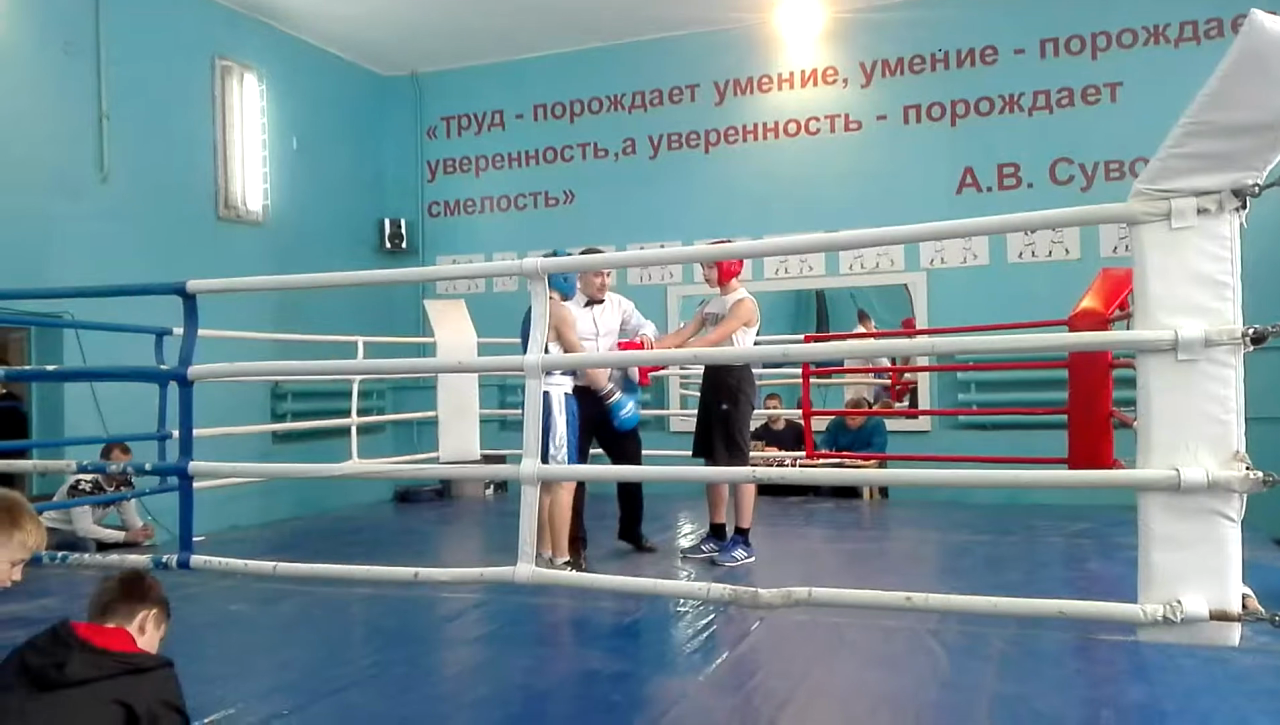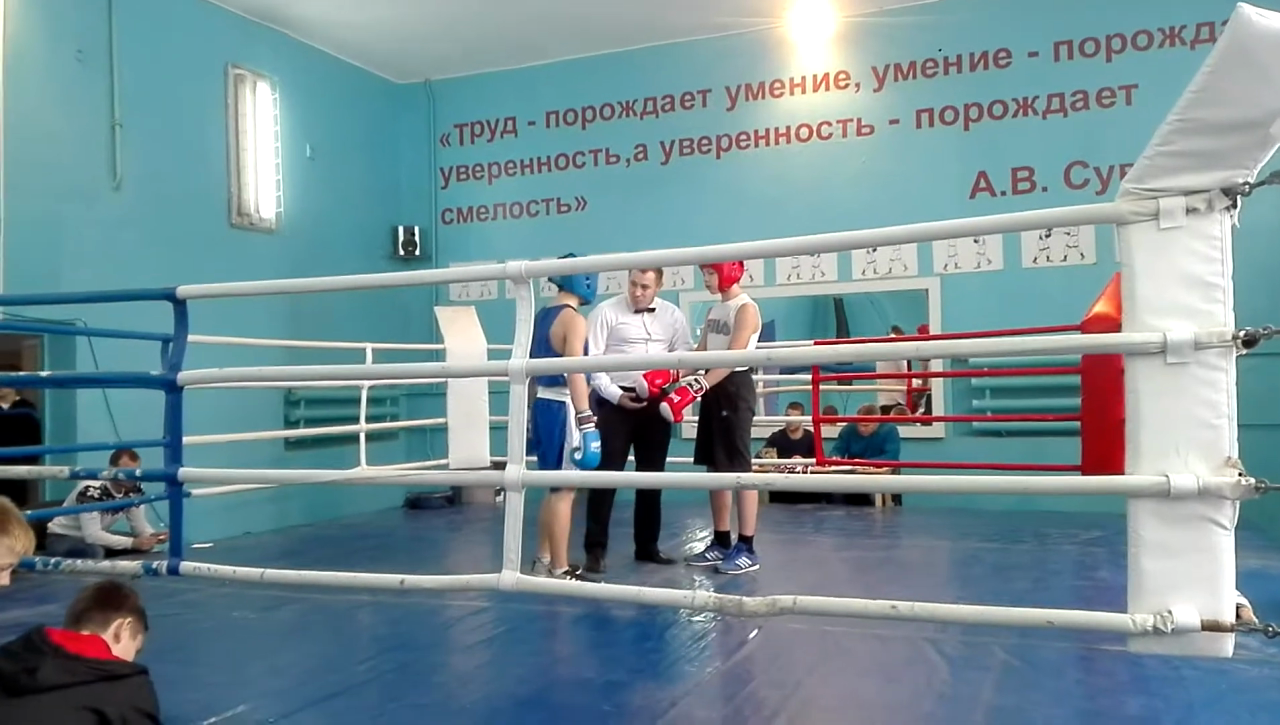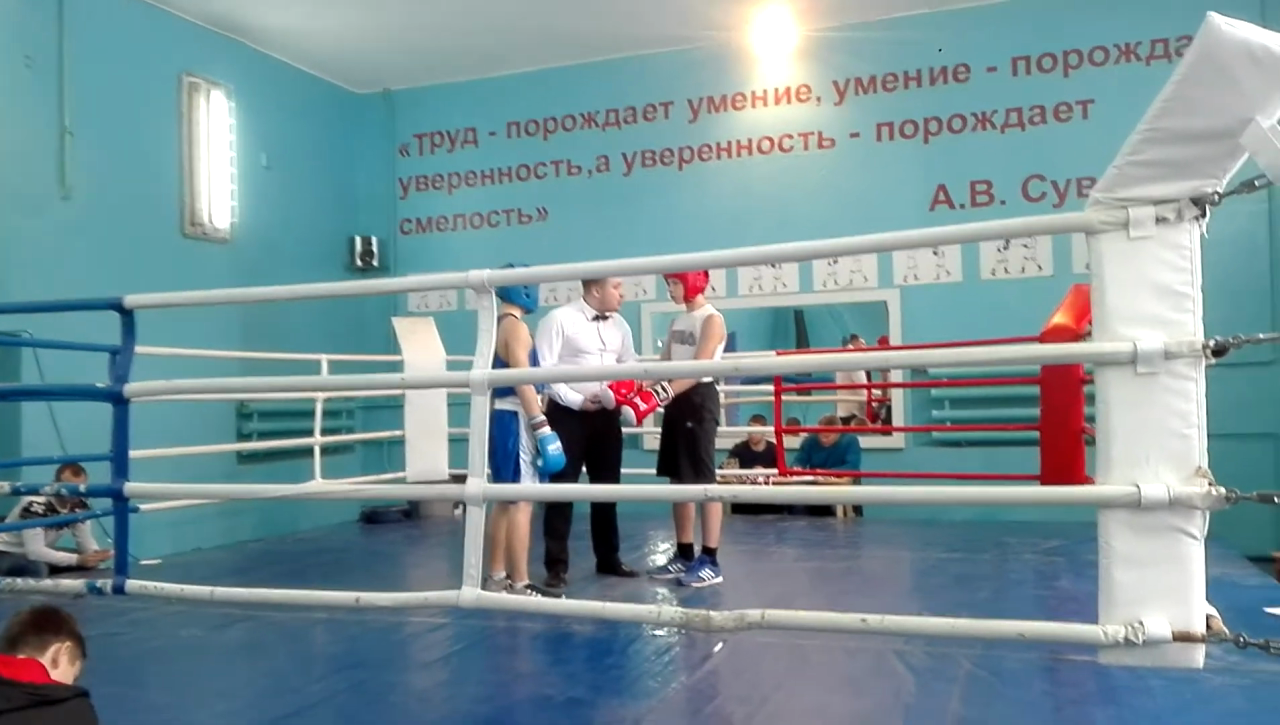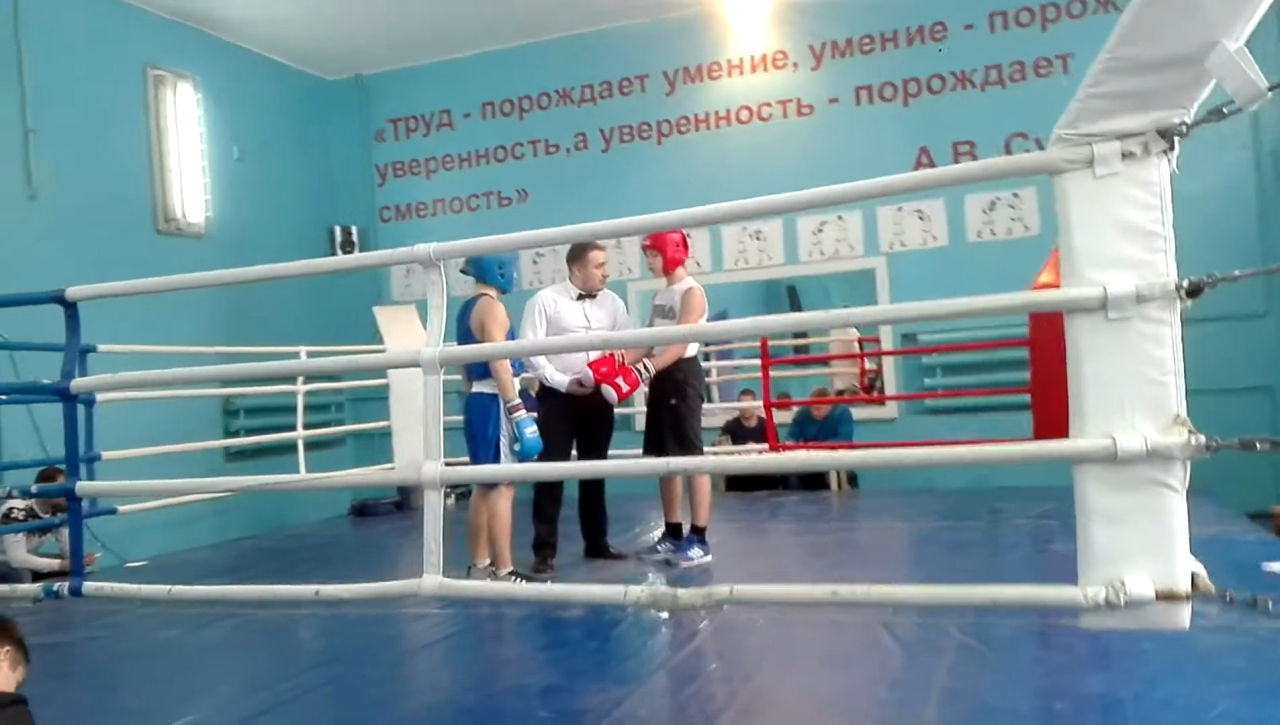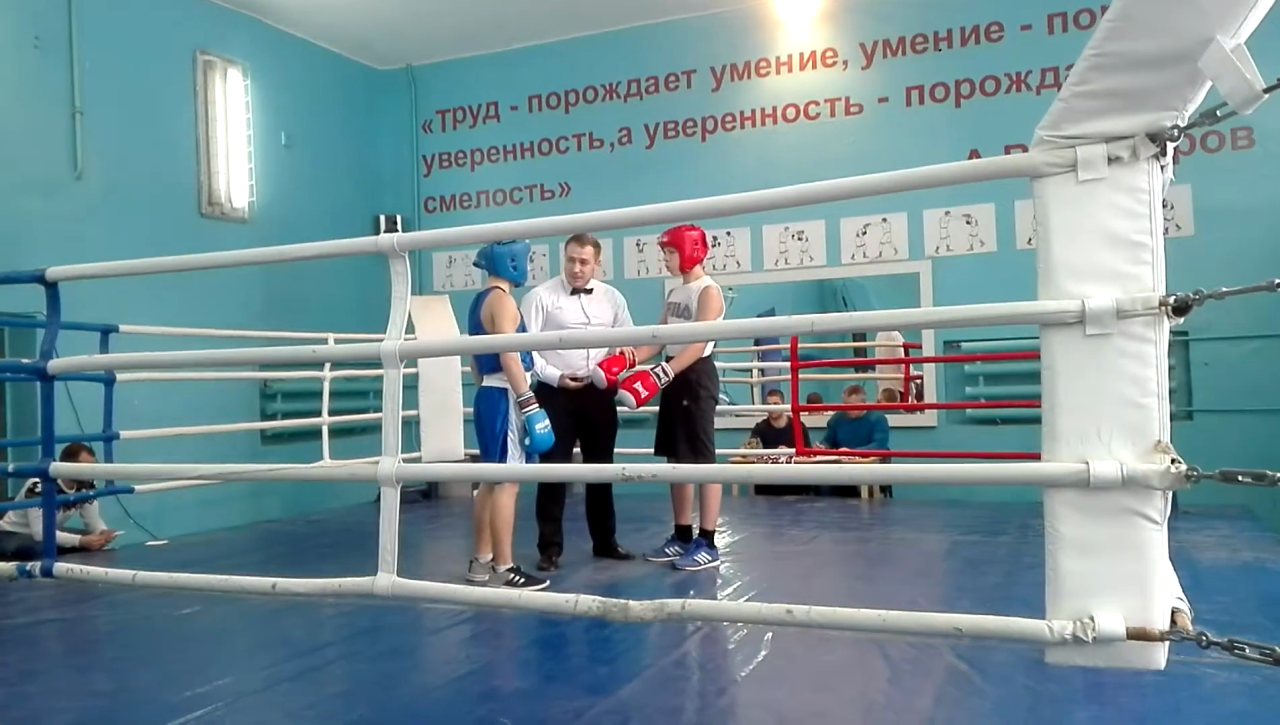
dt=1s
person 1, frame 1
left shoulder: (534, 311)
right shoulder: (558, 311)
right elbow: (580, 358)
right wrist: (613, 394)
left hip: (540, 396)
right hip: (555, 398)
left knee: (547, 481)
right knee: (564, 482)
left ankle: (544, 554)
right ankle: (560, 560)
person 1, frame 2
left shoulder: (542, 316)
right shoulder: (574, 320)
right elbow: (575, 375)
left wrist: (529, 417)
right wrist: (587, 423)
left hip: (543, 404)
right hip: (563, 407)
left knee: (555, 487)
right knee: (564, 490)
left ankle: (544, 559)
right ankle: (559, 570)
person 1, frame 3
left shoulder: (494, 327)
right shoulder: (516, 327)
right elbow: (522, 381)
right wrist: (542, 427)
left hip: (500, 416)
right hip: (516, 418)
left knee: (504, 500)
right knee: (521, 501)
left ankle: (497, 576)
right ankle: (520, 584)
person 1, frame 4
left shoulder: (466, 309)
right shoulder: (491, 307)
right elbow: (498, 362)
right wrist: (517, 409)
left hip: (477, 400)
right hip: (495, 402)
left knee: (485, 486)
right knee: (501, 487)
left ankle: (480, 565)
right ankle: (503, 571)
person 1, frame 5
left shoulder: (479, 301)
right shoulder: (502, 300)
right elbow: (509, 357)
right wrist: (529, 404)
left hip: (488, 394)
right hip: (505, 397)
left knee: (491, 481)
right knee: (507, 483)
left ankle: (482, 561)
right ankle: (503, 569)
person 2, frame 1
left shoulder: (744, 303)
right shoulder: (710, 304)
left elbow: (710, 341)
right elbow: (682, 335)
left hip: (735, 381)
right hip: (712, 379)
left knee: (737, 461)
right knee: (713, 461)
left ankle: (742, 540)
right ankle: (717, 535)
person 2, frame 2
left shoulder: (746, 309)
right shoulder: (714, 311)
right elbow: (701, 354)
left wrist: (696, 386)
right wrist: (670, 375)
left hip: (734, 388)
right hip: (712, 389)
left knee: (739, 468)
right knee: (716, 468)
left ankle: (746, 548)
right ankle: (721, 542)
person 2, frame 3
left shoulder: (711, 320)
right shoulder: (678, 322)
right elbow: (663, 364)
left wrist: (659, 394)
right wrist: (634, 386)
left hip: (698, 399)
right hip: (676, 401)
left knee: (704, 480)
right knee: (679, 480)
left ankle: (710, 561)
right ankle: (684, 554)
person 2, frame 4
left shoulder: (691, 293)
right shoulder: (660, 295)
left elbow: (679, 344)
left wrist: (641, 371)
right wrist: (619, 362)
left hip: (682, 375)
right hip: (660, 377)
left knee: (691, 456)
right knee: (664, 458)
left ankle: (699, 539)
right ankle: (673, 534)
person 2, frame 5
left shoulder: (708, 291)
right shoulder: (674, 294)
left elbow: (697, 345)
right elbow: (660, 340)
left wrist: (658, 375)
right wrist: (627, 359)
left hip: (696, 377)
right hip: (673, 378)
left knee: (702, 459)
right knee: (676, 459)
left ankle: (707, 543)
right ankle: (682, 536)
person 3, frame 1
left shoulder: (619, 304)
left elbow: (643, 326)
left wrist: (644, 336)
right hip: (575, 397)
left knee: (630, 460)
left ankle: (632, 530)
right ankle: (575, 543)
person 3, frame 2
left shoulder: (672, 315)
right shoulder: (606, 312)
left elbow: (684, 353)
right elbow: (590, 360)
right wrist: (615, 396)
left hip: (656, 402)
right hip: (615, 401)
left knee: (652, 475)
right knee: (607, 473)
left ankle: (647, 546)
right ankle: (595, 549)
person 3, frame 3
left shoulder: (619, 325)
right shoulder: (559, 320)
left elbow: (629, 362)
right elbow: (543, 370)
right wrist: (577, 401)
left hip: (607, 414)
right hip: (568, 414)
left knee: (607, 487)
right knee: (562, 487)
left ankle: (608, 558)
right ankle: (557, 566)
person 3, frame 4
left shoulder: (612, 302)
right shoulder: (545, 301)
right elbow: (530, 351)
right wrist: (562, 383)
left hip: (598, 395)
right hip: (558, 395)
left ankle: (596, 541)
right ankle: (545, 550)
person 3, frame 5
left shoulder: (611, 297)
right shoulder: (540, 297)
right wrist: (554, 376)
left hip: (599, 392)
right hip: (556, 393)
left knee: (601, 468)
right knee: (553, 469)
left ankle: (605, 541)
right ankle: (550, 548)
